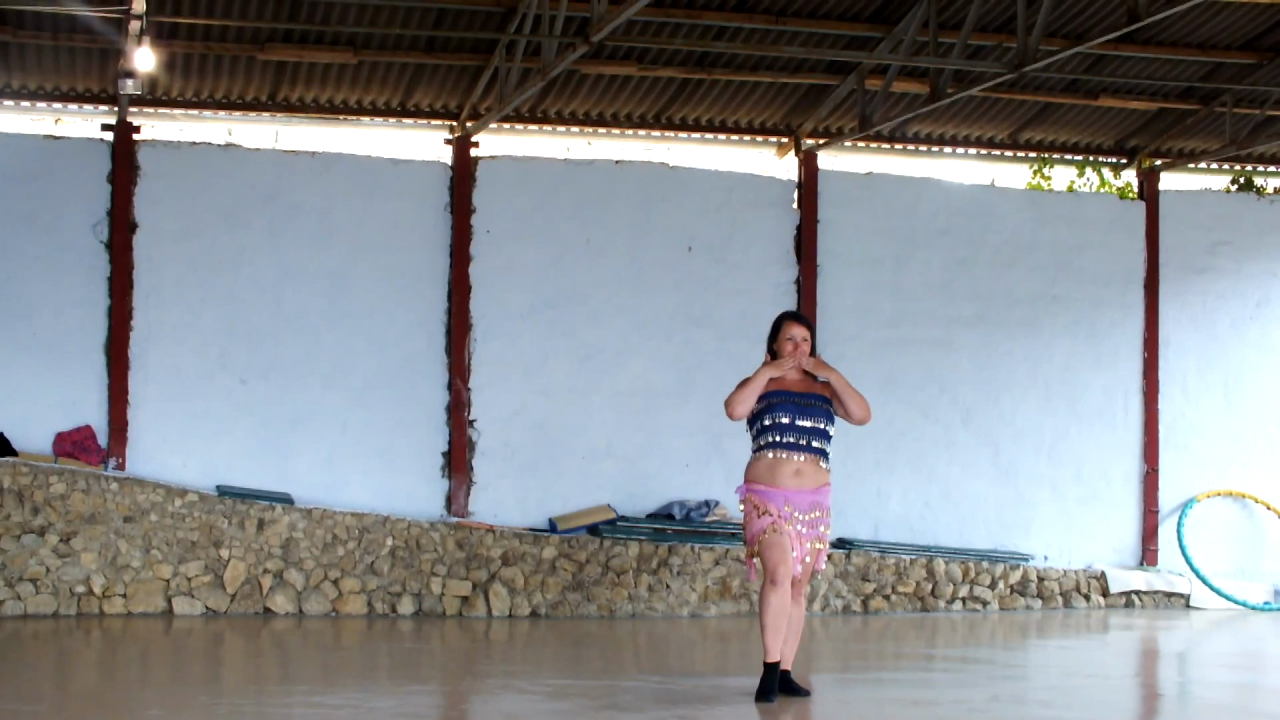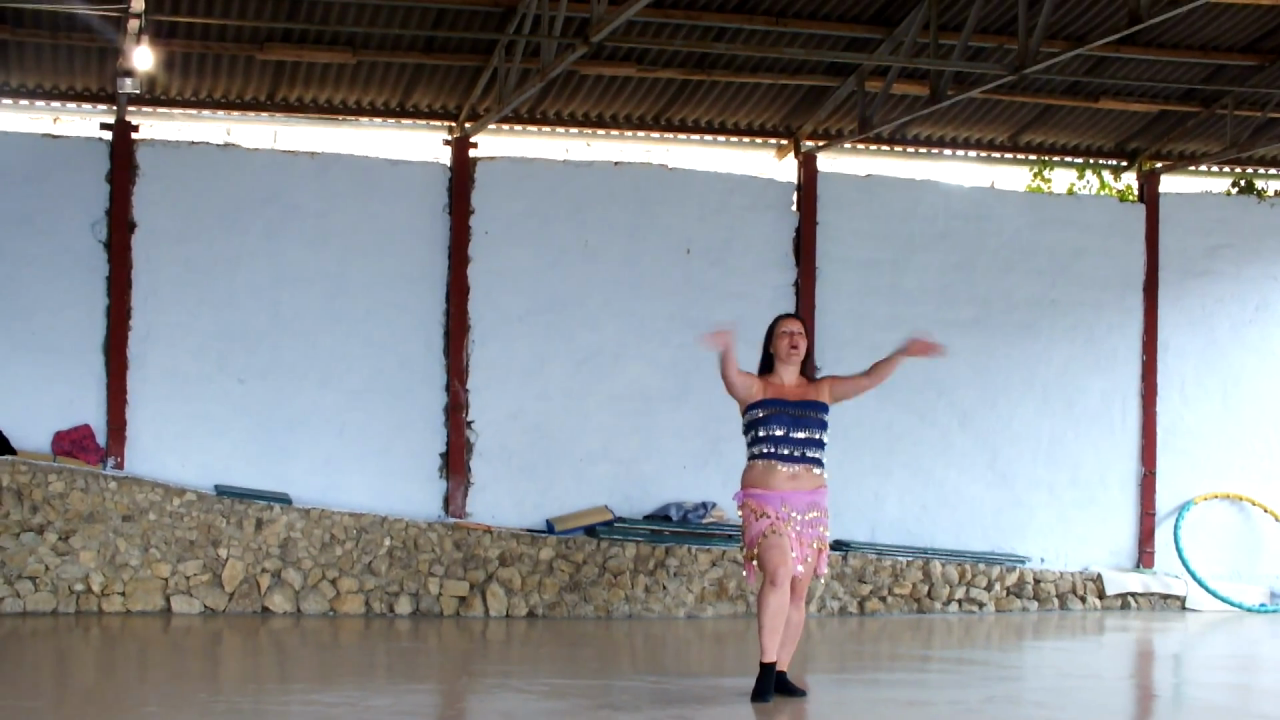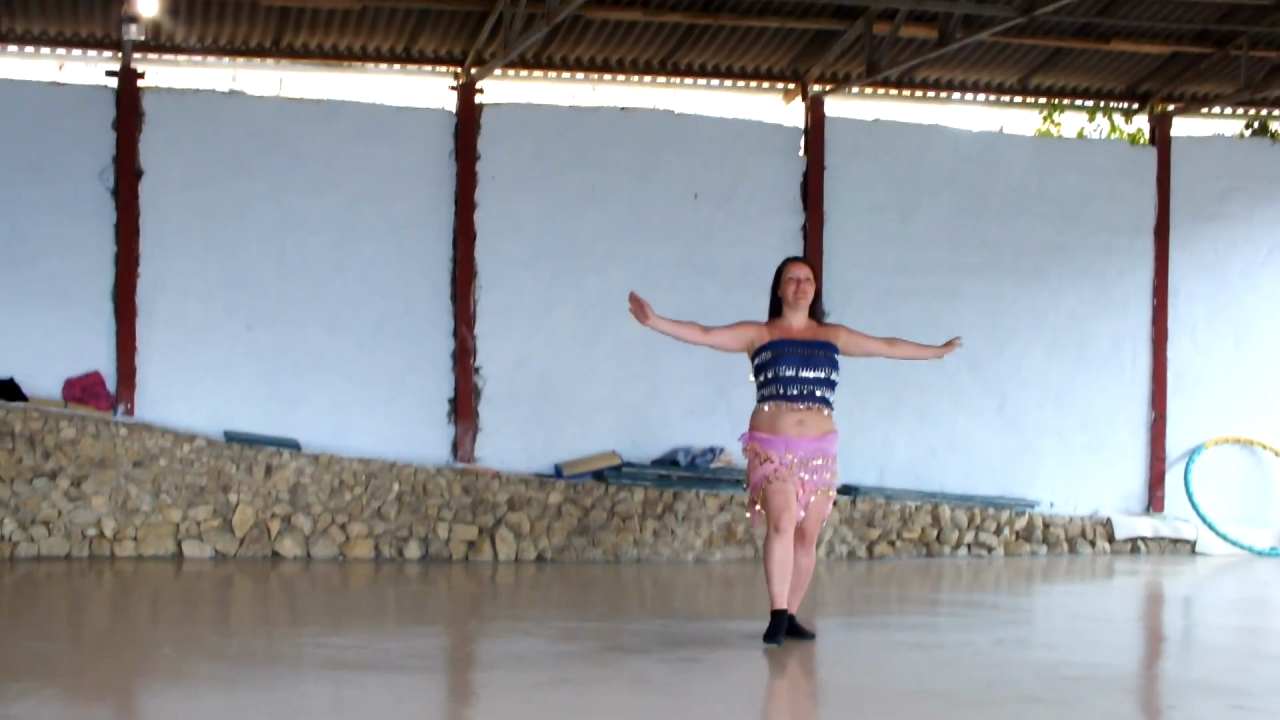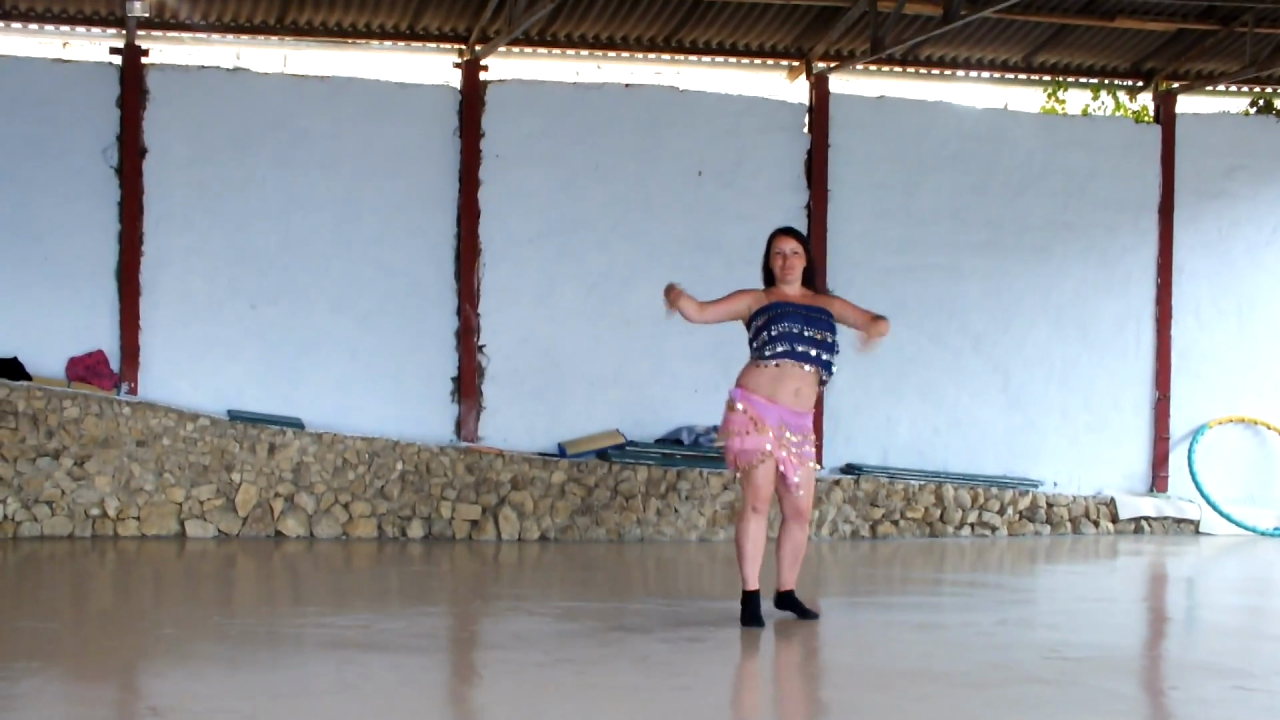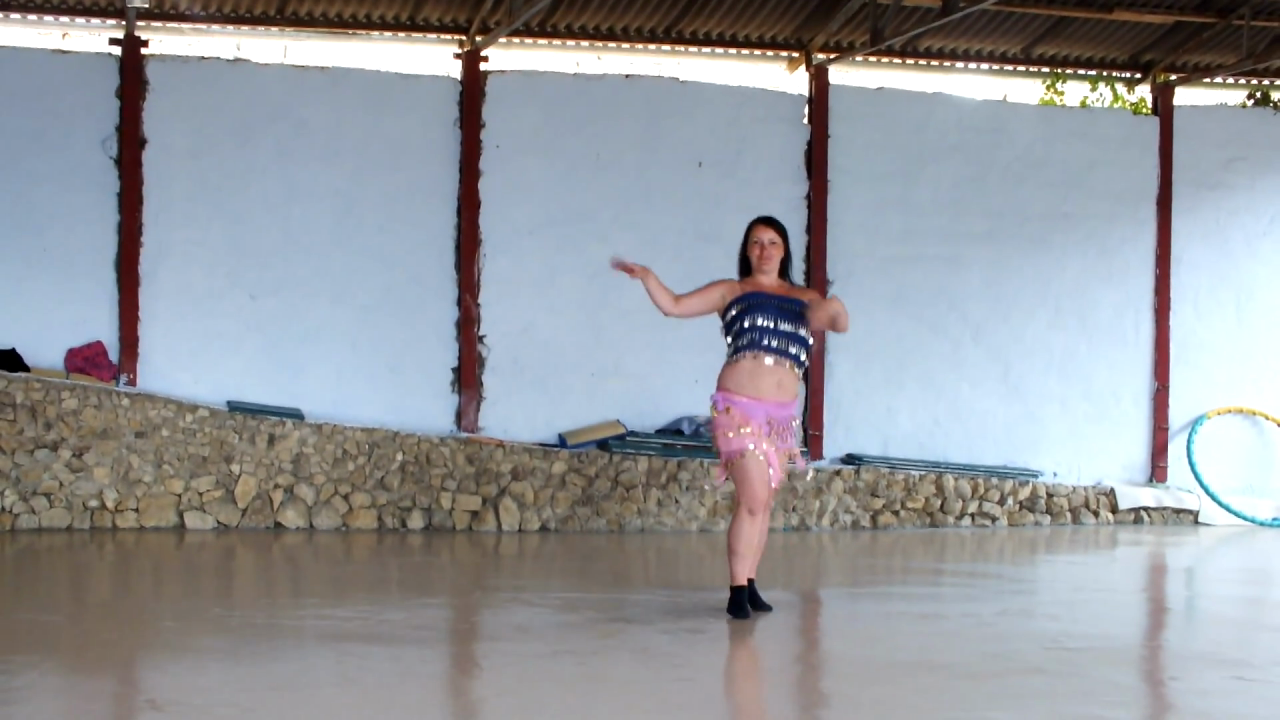
dt=0.4s
person 1, frame 1
left shoulder: (824, 389)
right shoulder: (758, 385)
left elbow: (863, 415)
right elbow: (734, 410)
left wrist: (832, 374)
right wrist: (766, 371)
left hip: (812, 499)
right hip: (767, 497)
left knee: (798, 589)
right knee: (778, 575)
left ankle: (784, 672)
right ankle: (770, 670)
person 1, frame 2
left shoulder: (821, 389)
right shoulder: (753, 387)
left elbow: (867, 379)
right elbow: (731, 377)
left wrist: (902, 353)
right wrist: (726, 350)
left hip: (811, 502)
right hip: (765, 500)
left knee: (797, 593)
right knee: (778, 577)
left ankle: (780, 672)
right ankle: (766, 670)
person 1, frame 3
left shoulder: (833, 335)
right shoulder: (758, 334)
left elbow: (888, 346)
right elbow: (704, 335)
left wrist: (938, 351)
right wrist: (654, 321)
left hip: (818, 448)
right hip: (771, 445)
left knee: (808, 537)
right knee: (781, 523)
left ankle: (789, 616)
right ankle: (777, 616)
person 1, frame 4
left shoulder: (828, 305)
right shoulder: (755, 300)
left elbow: (875, 321)
right elbow: (699, 312)
left wrist: (876, 329)
right wrist: (676, 296)
left hip: (798, 420)
right hip: (755, 410)
left knee: (799, 513)
right knee: (757, 502)
left ankle: (786, 592)
right ankle: (750, 597)
person 1, frame 5
left shoulder: (803, 297)
right shoulder: (731, 290)
left elbow: (837, 322)
right elbow: (673, 305)
left wrist: (834, 309)
right wrist: (646, 277)
left hip: (782, 412)
right hip: (739, 407)
left knee: (763, 504)
right knee: (751, 502)
left ankle: (747, 583)
right ankle: (738, 591)
